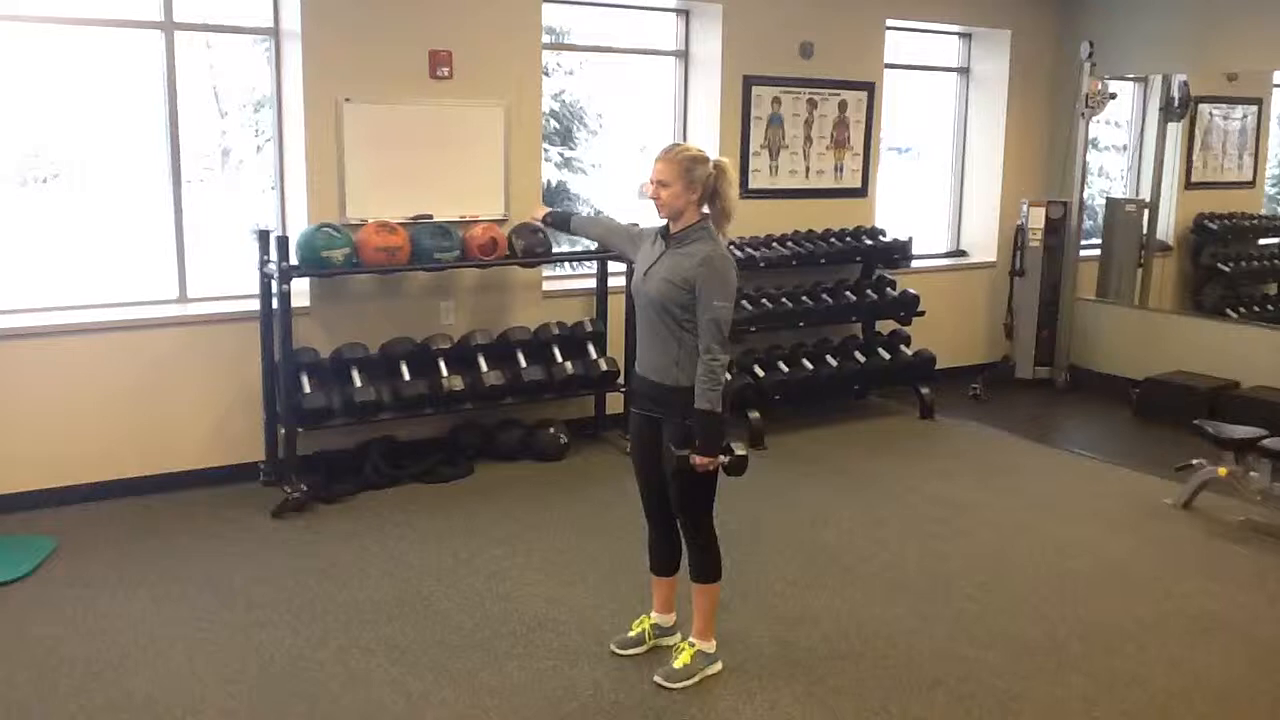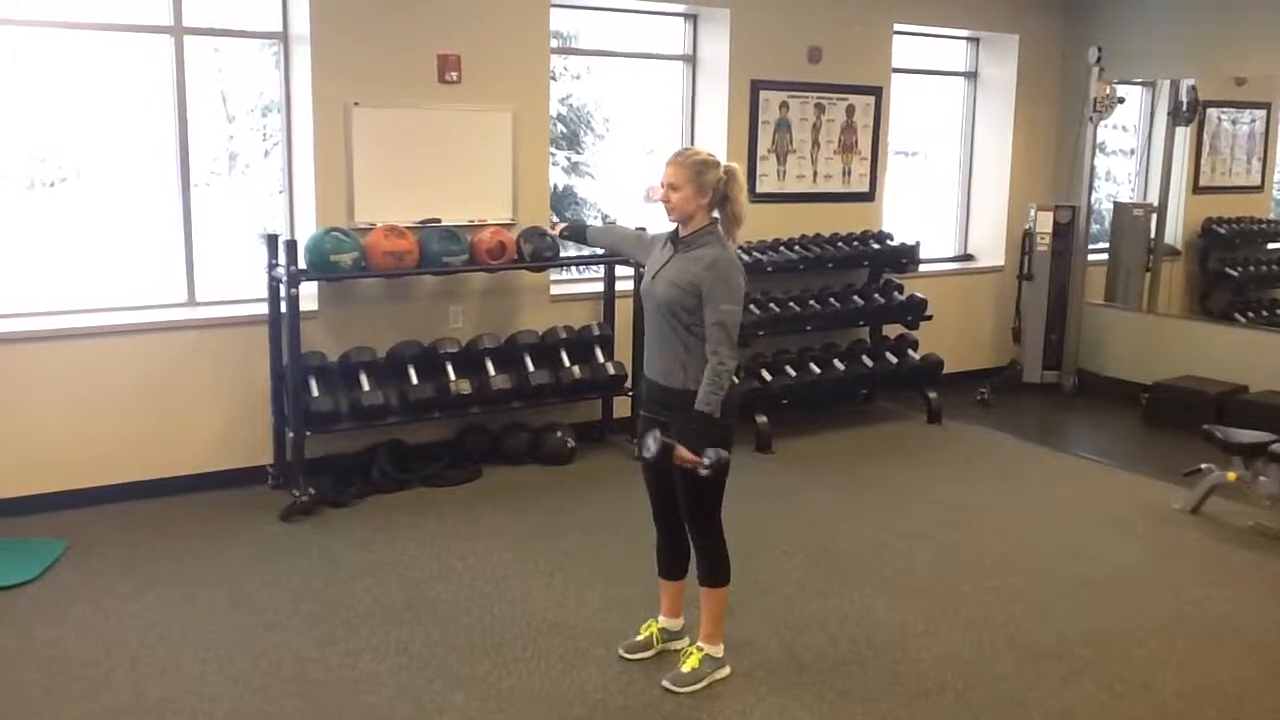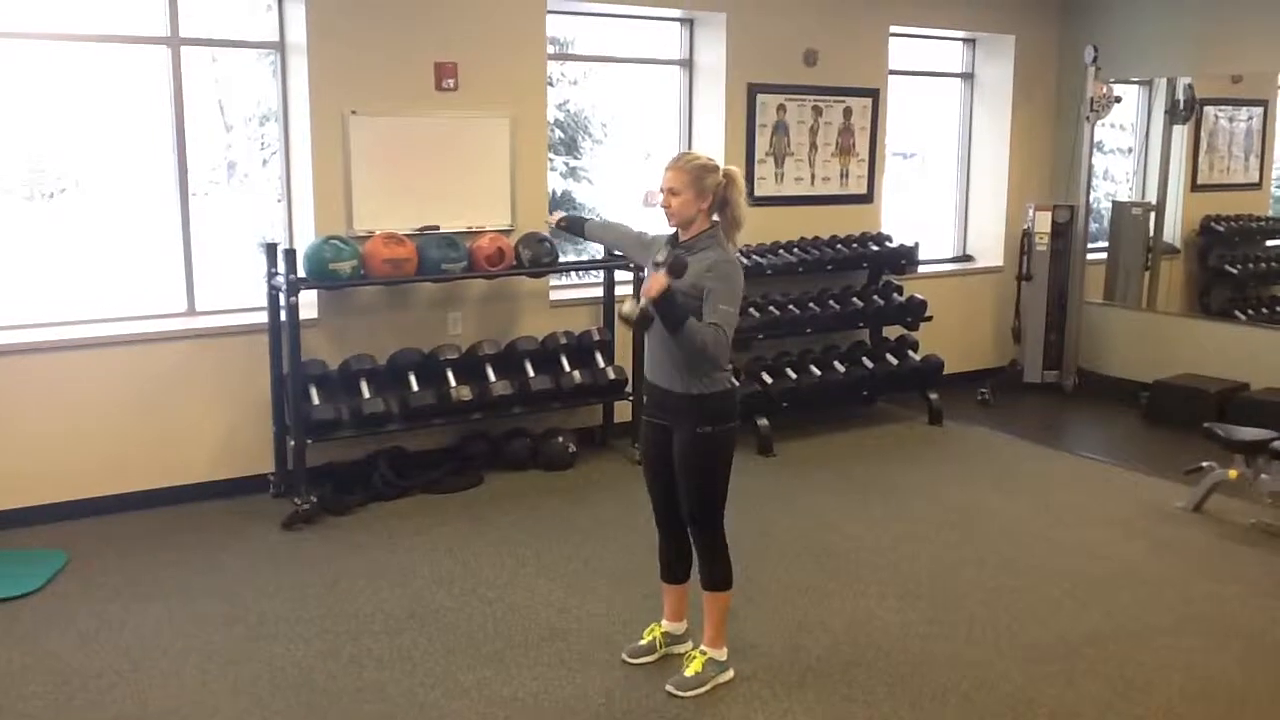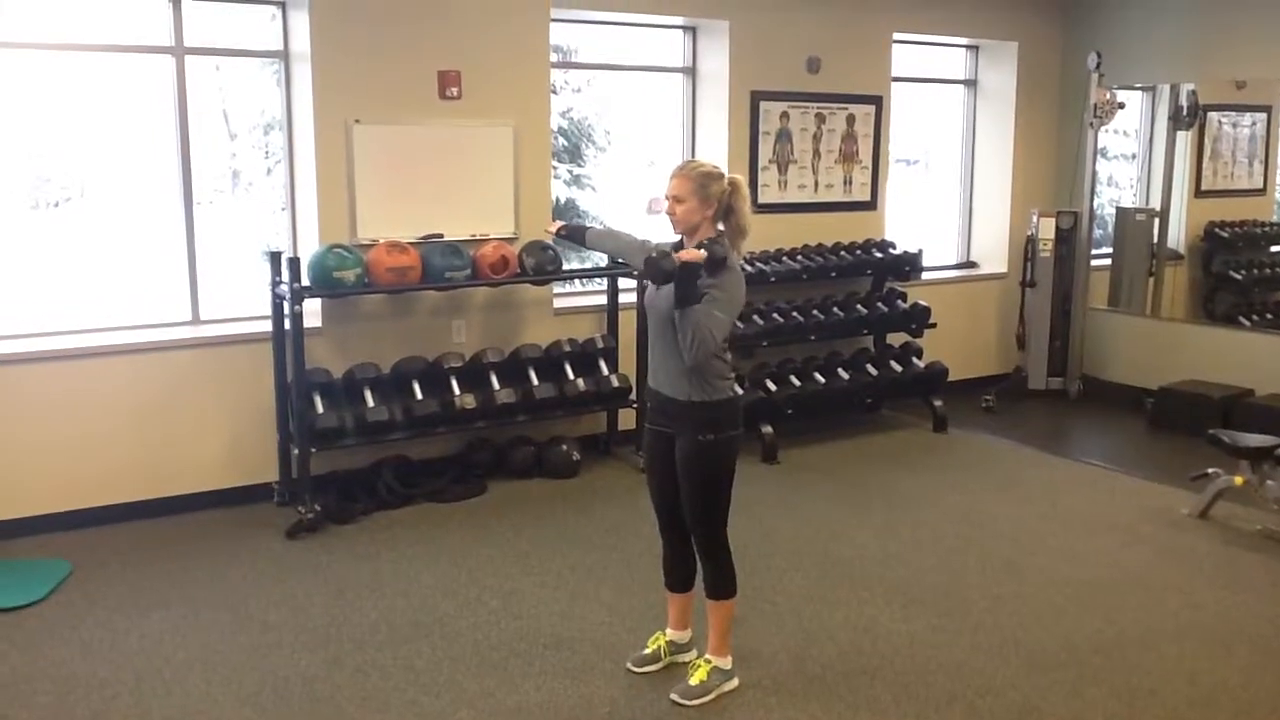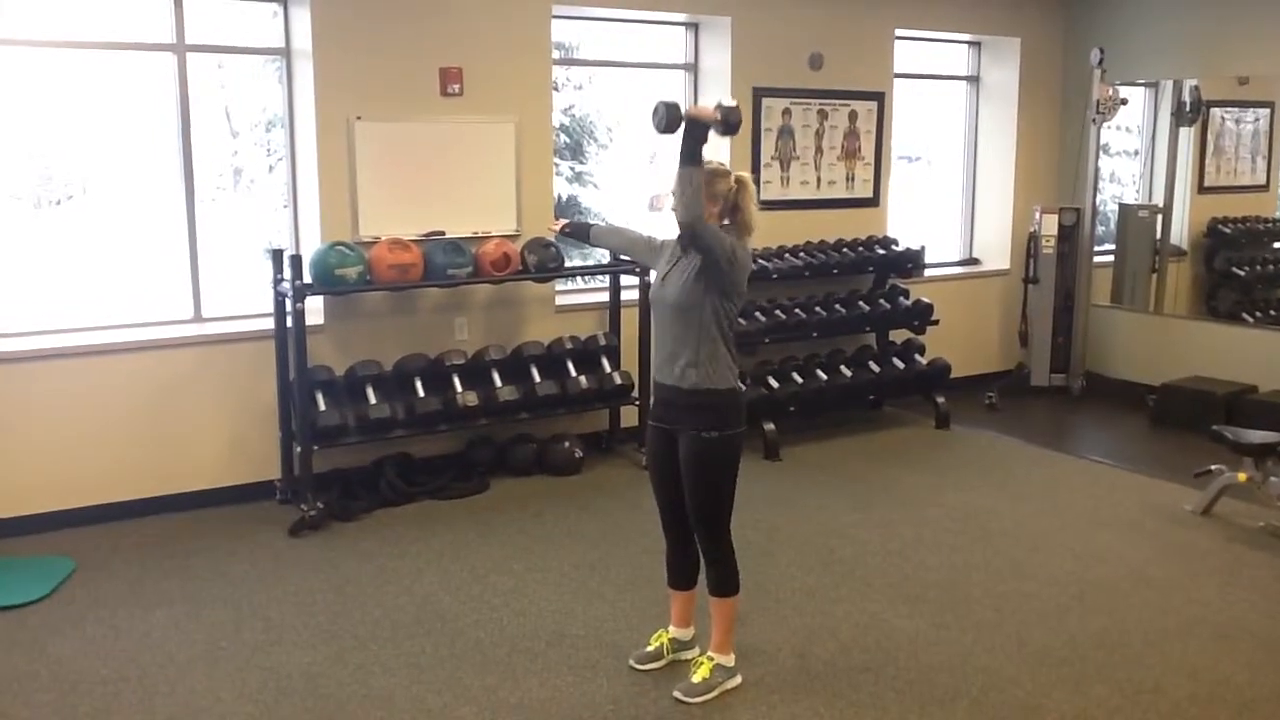
dt=0.7s
person 1, frame 1
left shoulder: (711, 258)
right shoulder: (652, 240)
left elbow: (714, 352)
right elbow: (609, 230)
left wrist: (707, 430)
right wrist: (554, 218)
left hip: (686, 406)
right hip: (647, 398)
left knee: (694, 522)
right knee: (658, 517)
left ankle: (704, 645)
right ankle: (661, 620)
person 1, frame 2
left shoulder: (719, 262)
right shoulder: (664, 245)
left elbow: (722, 355)
right elbow: (623, 239)
left wrist: (700, 427)
right wrist: (573, 231)
left hip: (698, 411)
right hip: (656, 400)
left knee: (702, 526)
right knee: (666, 520)
left ankle: (711, 650)
right ankle: (669, 625)
person 1, frame 3
left shoulder: (720, 264)
right shoulder: (664, 246)
left elbow: (716, 346)
right elbow: (620, 236)
left wrist: (668, 302)
right wrist: (569, 222)
left hip: (703, 412)
right hip: (660, 404)
left knee: (704, 528)
right knee: (668, 524)
left ankle: (715, 653)
right ankle: (672, 629)
person 1, frame 4
left shoulder: (723, 272)
right shoulder: (672, 256)
left elbow: (697, 348)
right elbow: (622, 244)
left wrist: (687, 281)
right wrist: (569, 231)
left hip: (707, 419)
right hip: (663, 410)
left knee: (708, 538)
right knee: (672, 532)
left ankle: (720, 662)
right ankle: (677, 637)
person 1, frame 5
left shoulder: (727, 255)
right shoulder: (672, 252)
left elbow: (691, 219)
right elbow: (626, 238)
left wrist: (694, 139)
right wrist: (573, 229)
left hip: (711, 413)
right hip: (667, 407)
left knee: (711, 535)
right knee: (676, 531)
left ankle: (723, 659)
right ankle: (679, 634)
